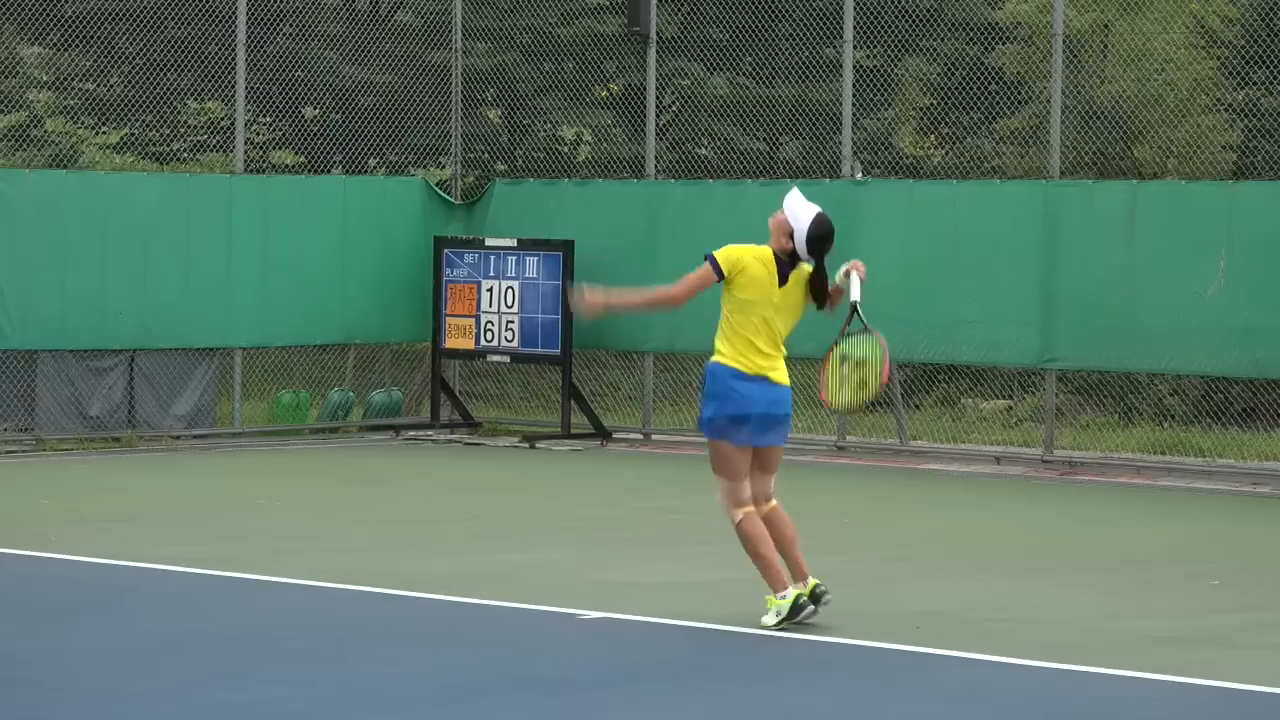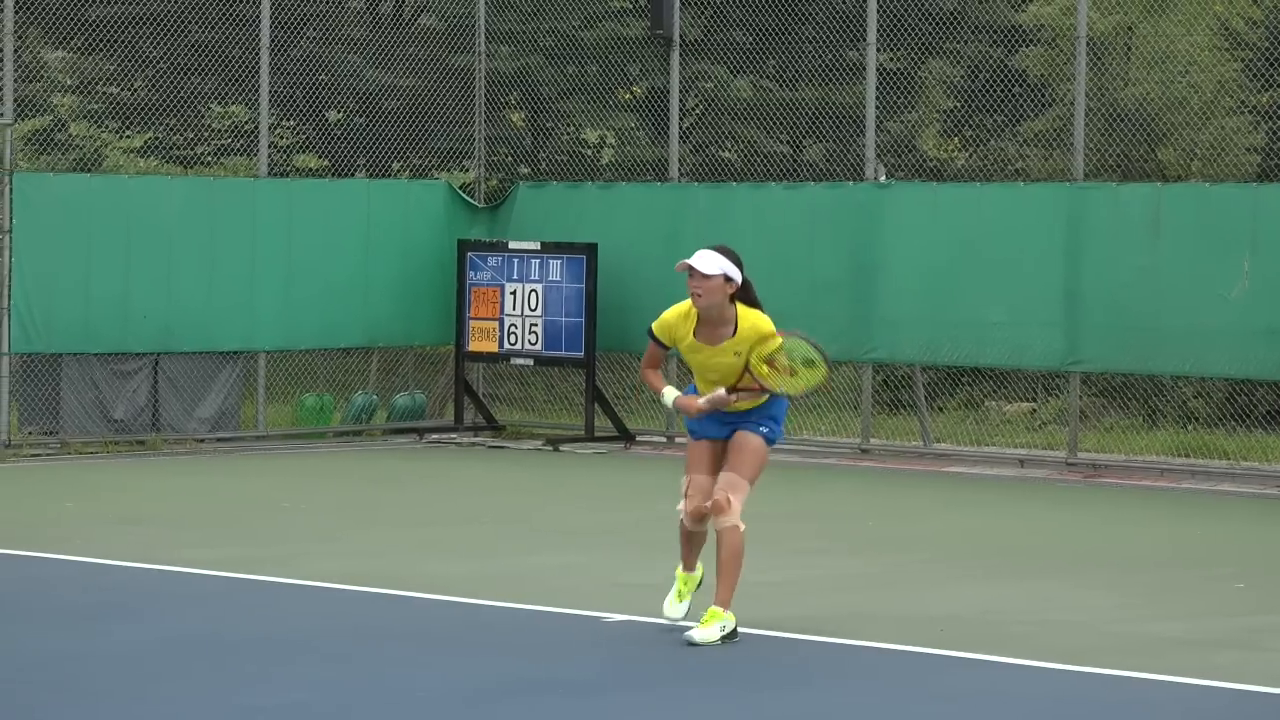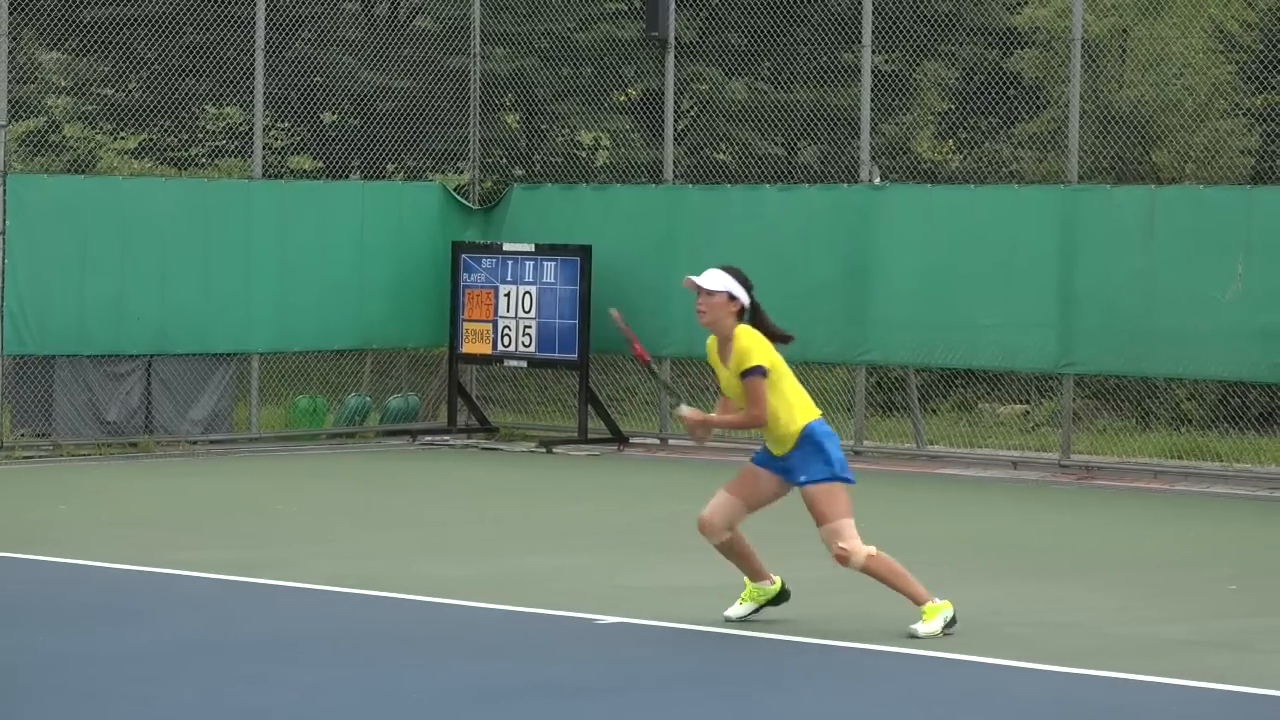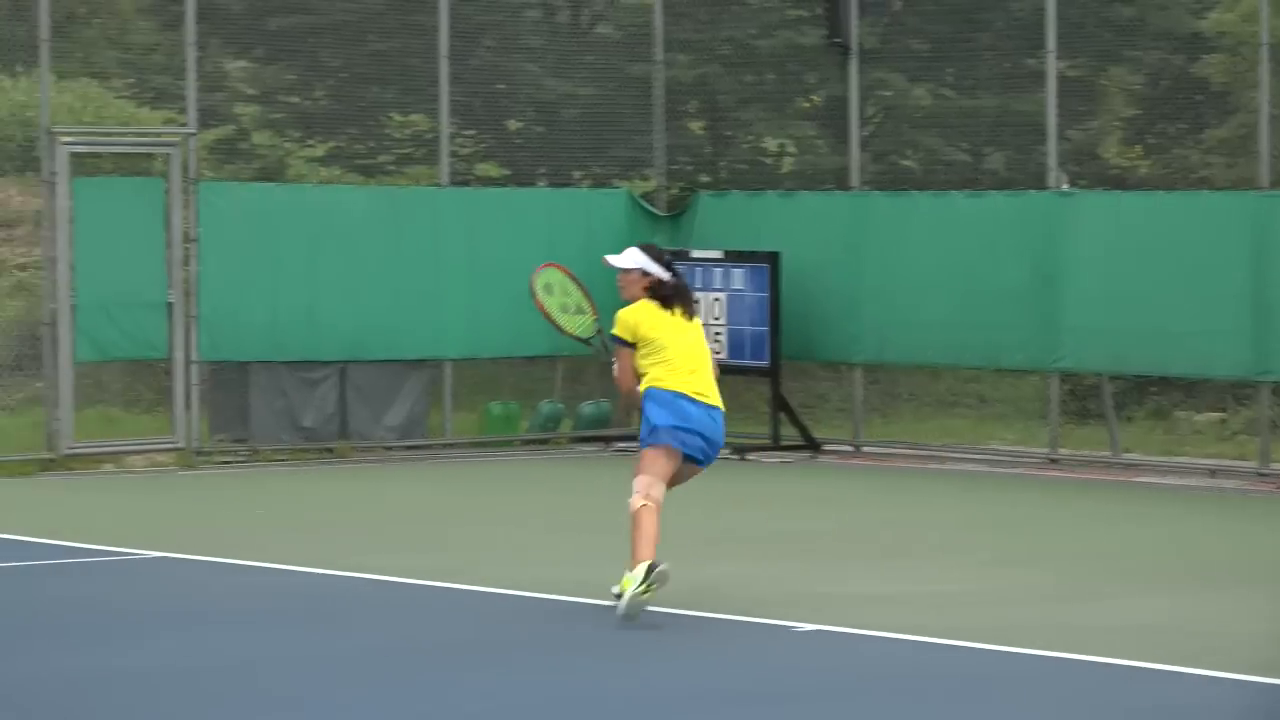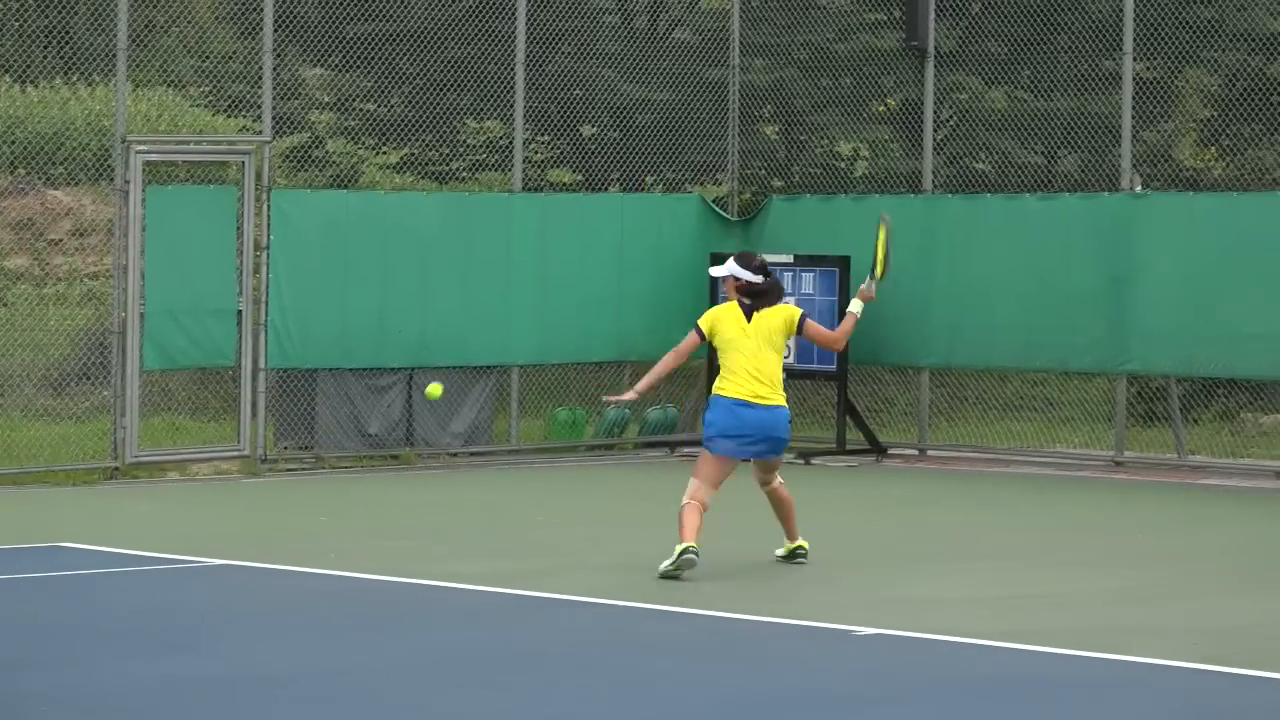
dt=0.7s
person 1, frame 1
left shoulder: (740, 259)
right shoulder: (808, 277)
left elbow: (673, 296)
right elbow: (831, 299)
left wrist: (607, 301)
right wrist: (847, 275)
left hip: (734, 387)
right hip: (776, 394)
left knee: (738, 505)
right knee: (763, 499)
left ankle: (785, 594)
right ankle: (806, 586)
person 1, frame 2
left shoulder: (758, 327)
right shoulder: (673, 321)
right elbow: (648, 368)
left wrist: (731, 396)
right wrist: (674, 398)
left hip: (757, 413)
right hip: (707, 412)
left knee: (724, 504)
right knee: (694, 509)
left ankle: (722, 614)
right ankle: (688, 573)
person 1, frame 3
left shoulder: (748, 346)
right shoulder: (715, 347)
left elbow: (756, 415)
right elbow: (729, 400)
left wrist: (704, 419)
right wrist: (706, 420)
left hip: (809, 445)
right hip: (778, 450)
left knee: (846, 549)
right knee: (711, 522)
left ankle: (935, 606)
right ankle: (765, 586)
person 1, frame 4
left shoulder: (631, 317)
right shoulder: (687, 316)
left elbow: (627, 386)
left wrist: (634, 391)
left hip: (671, 411)
right hip: (712, 421)
left knee: (643, 500)
right knee: (646, 493)
left ankle: (646, 570)
right ankle: (642, 571)
person 1, frame 5
left shoulder: (716, 315)
right shoulder: (785, 314)
left elbow: (676, 357)
right elbow: (836, 342)
left wrist: (636, 391)
right wrist: (856, 305)
left hip: (731, 413)
right hip: (774, 418)
left knee: (695, 496)
right knee: (767, 480)
left ankle: (686, 548)
right ankle: (796, 544)
